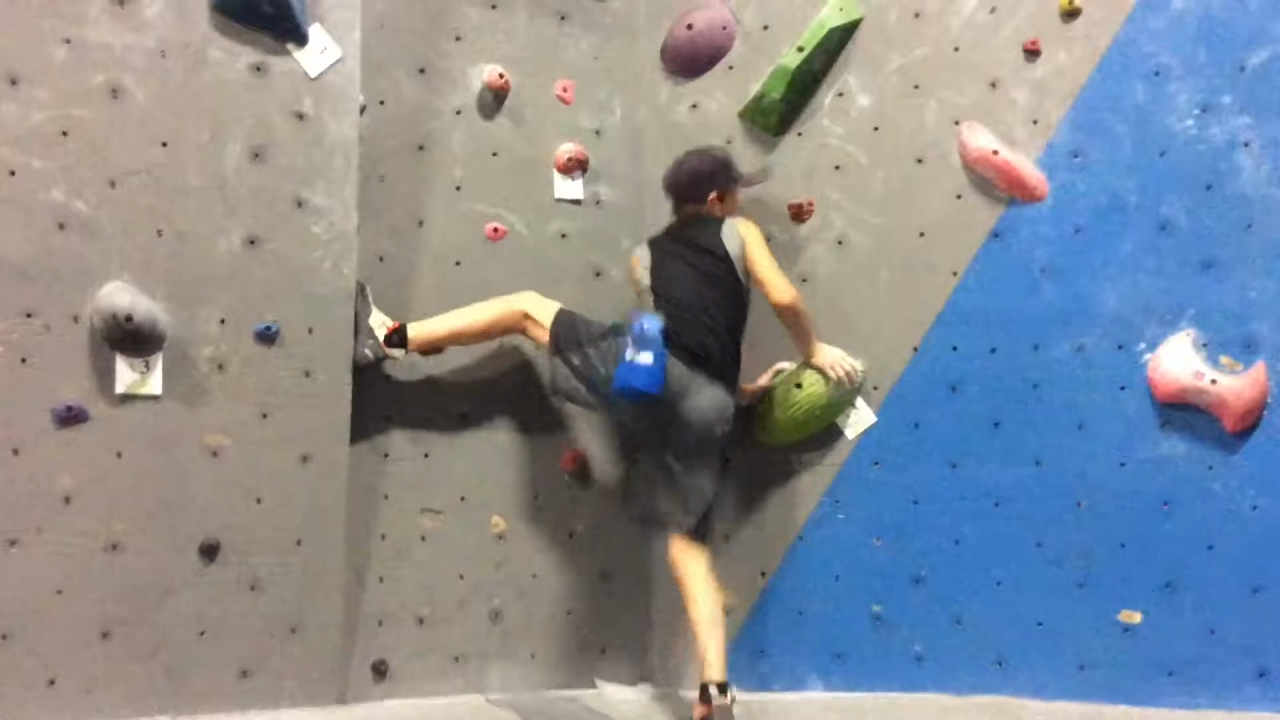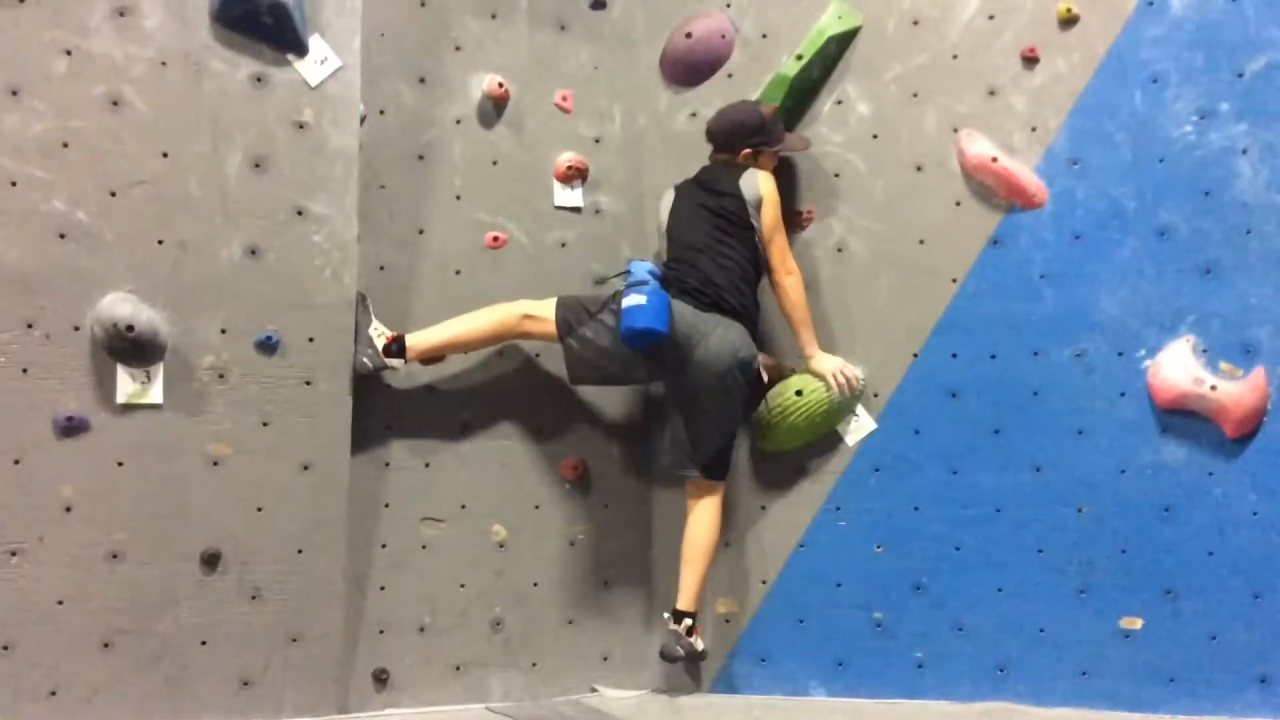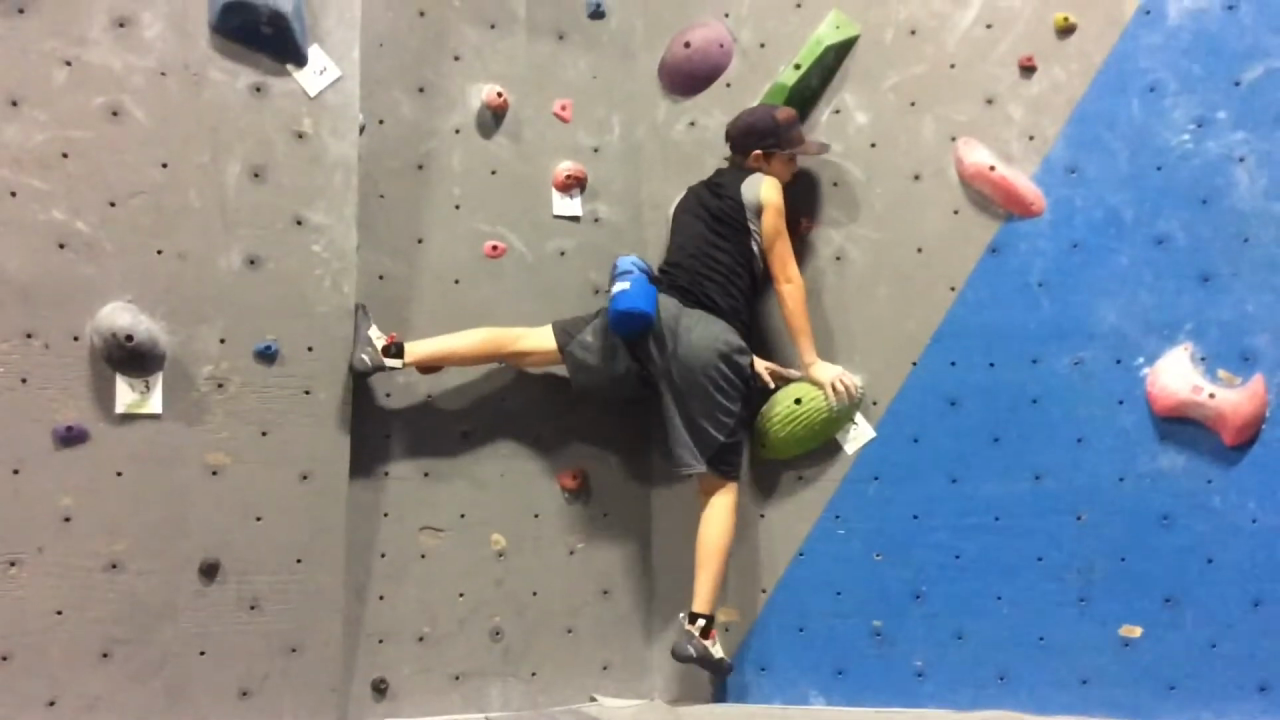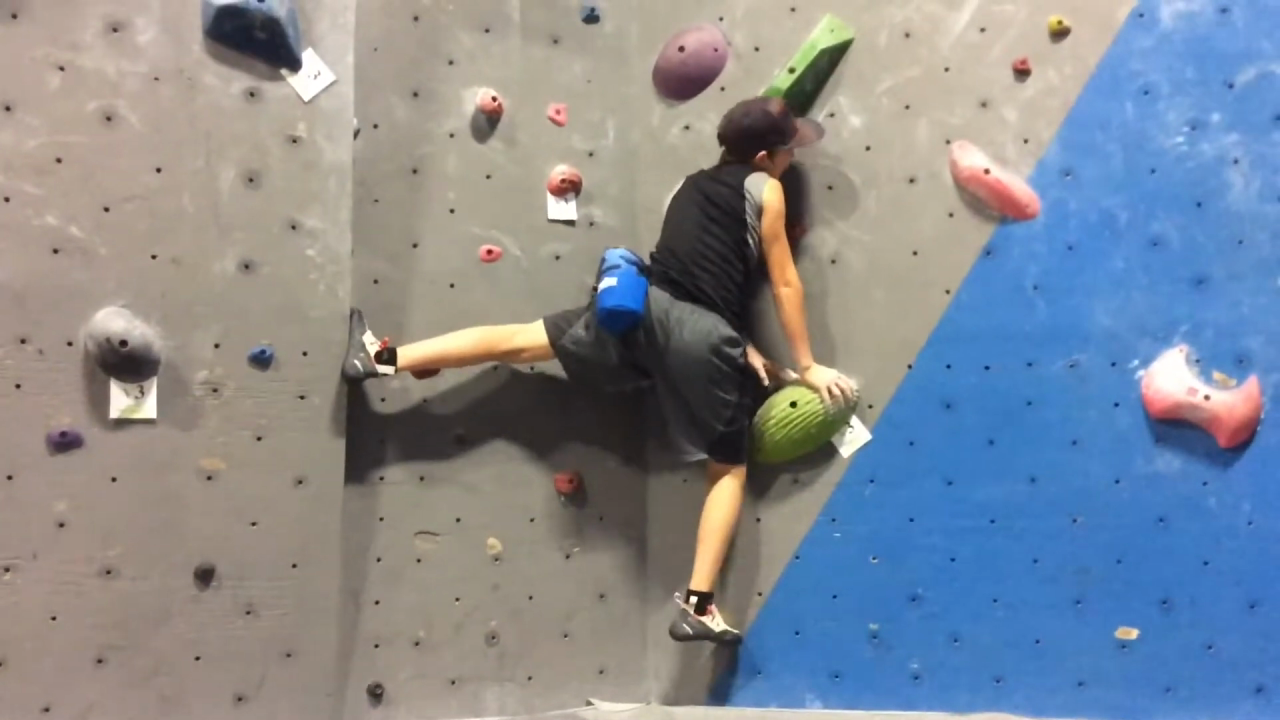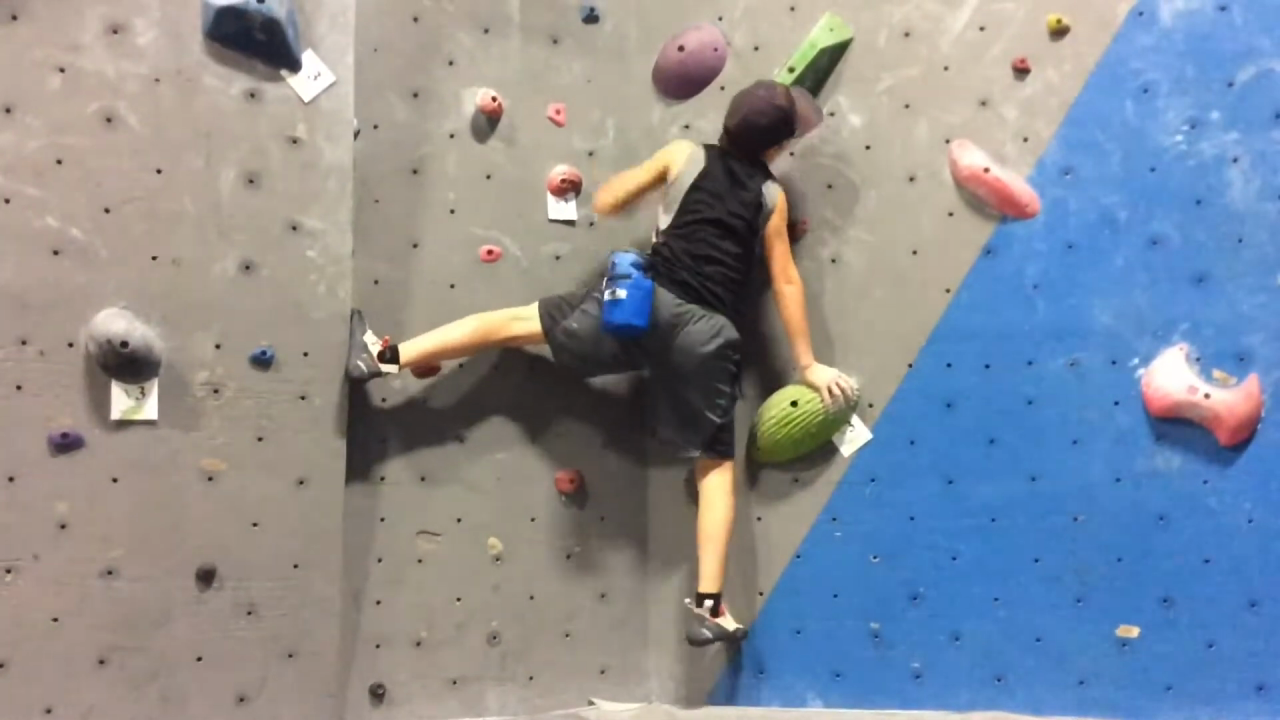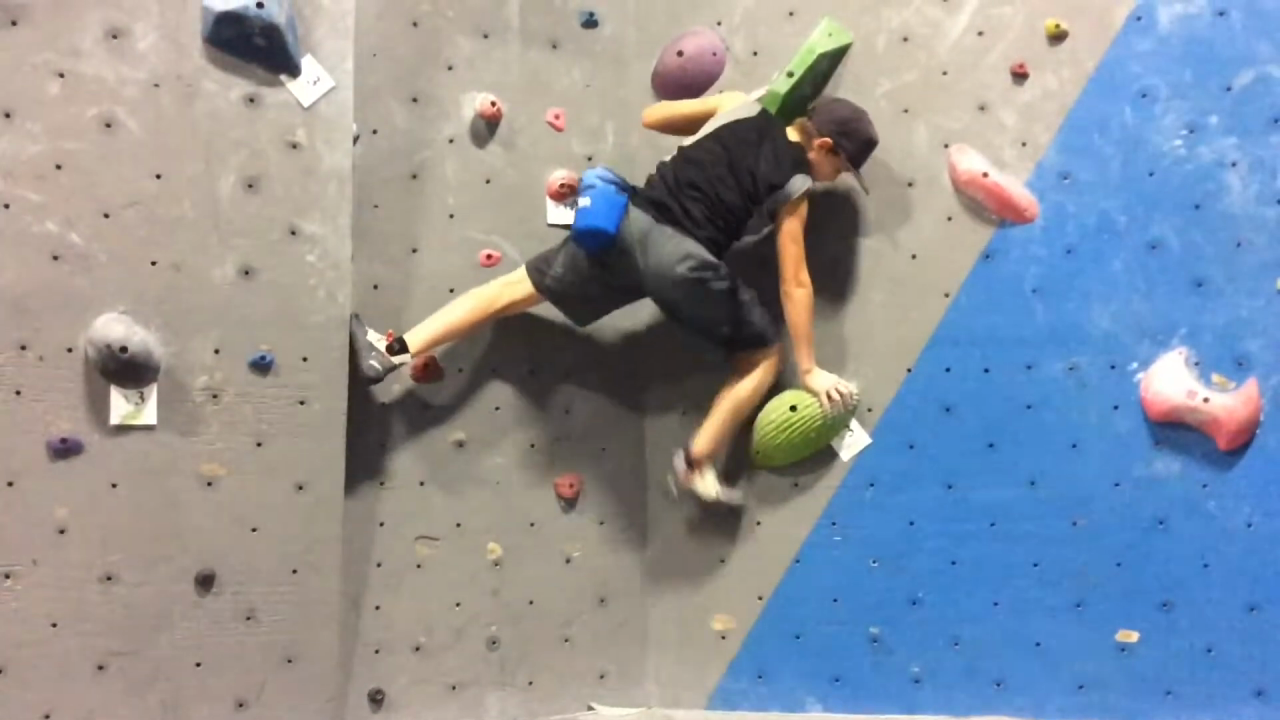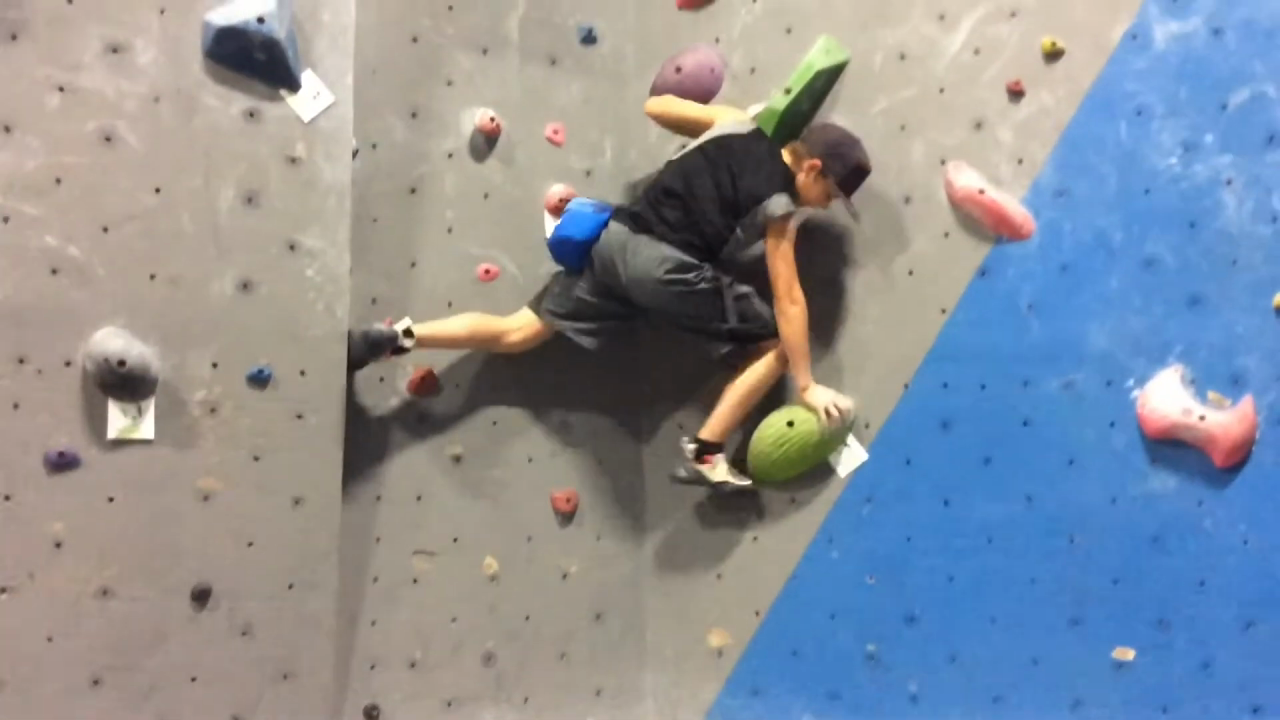
dt=0.7s
person 1, frame 1
left shoulder: (649, 253)
right shoulder: (740, 232)
right elbow: (784, 299)
left wrist: (735, 386)
right wrist: (815, 349)
right hip: (704, 404)
left knee: (526, 307)
right knee: (688, 546)
left ankle: (391, 337)
person 1, frame 2
left shoulder: (677, 196)
right shoulder: (759, 184)
right elbow: (784, 274)
left wrist: (745, 357)
right wrist: (813, 353)
right hip: (723, 346)
left knee: (526, 315)
right knee: (706, 487)
left ankle: (390, 346)
right ankle: (683, 625)
person 1, frame 3
left shoulder: (697, 194)
right shoulder: (764, 189)
right elbow: (787, 281)
left wrist: (744, 356)
right wrist: (812, 362)
left hip: (655, 311)
right hip: (709, 341)
left knee: (524, 343)
right knee: (720, 486)
left ankle: (389, 351)
right ankle: (699, 627)
person 1, frame 4
left shoulder: (693, 184)
right shoulder: (766, 189)
right elbow: (784, 283)
left wrist: (743, 349)
right wrist: (806, 366)
left hip: (646, 304)
right hip: (704, 337)
left knee: (518, 341)
right knee: (729, 472)
left ankle: (381, 356)
right ankle: (697, 606)
person 1, frame 5
left shoulder: (686, 156)
right shoulder: (771, 194)
left elbow: (605, 202)
right elbow: (785, 282)
right wrist: (807, 366)
left hip: (644, 299)
right hip: (706, 334)
left knee: (513, 322)
right knee: (716, 469)
left ankle: (384, 355)
right ankle: (709, 607)
person 1, frame 6
left shoulder: (738, 107)
right shoulder: (795, 184)
left elbow: (652, 117)
right elbow: (795, 282)
right wrist: (808, 368)
left hip: (628, 222)
right hip: (683, 259)
left knee: (513, 290)
right knee: (763, 356)
left ankle: (393, 349)
right ankle: (697, 463)
person 1, frame 7
left shoulder: (737, 125)
right shoulder: (780, 206)
left elbow: (654, 106)
right elbow: (789, 302)
right wrist: (806, 385)
left hip: (612, 239)
right hip: (664, 269)
left knee: (515, 332)
right knee: (774, 343)
left ankle: (396, 336)
right ankle: (706, 451)
